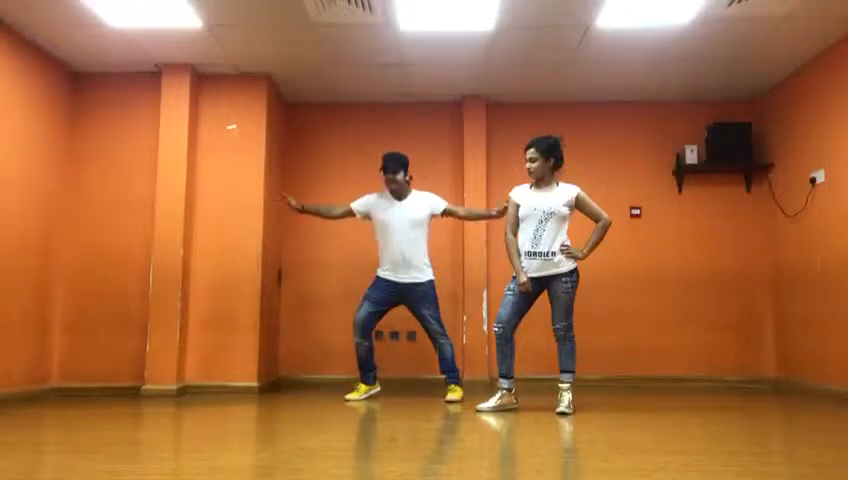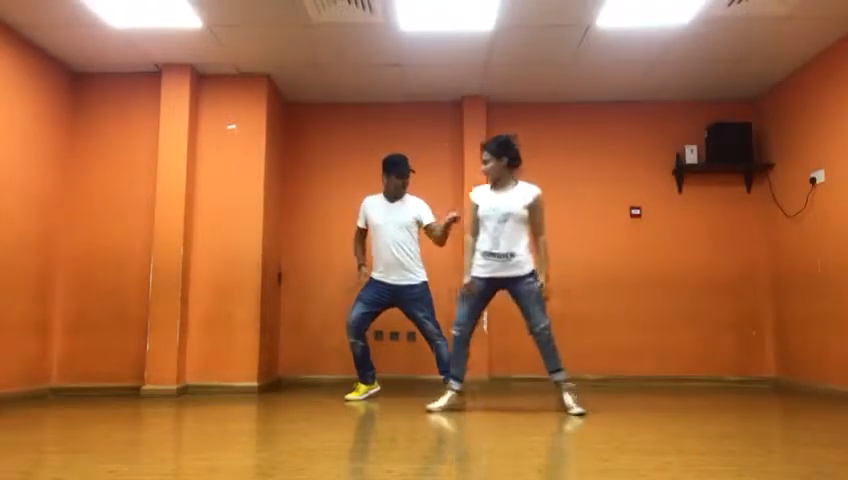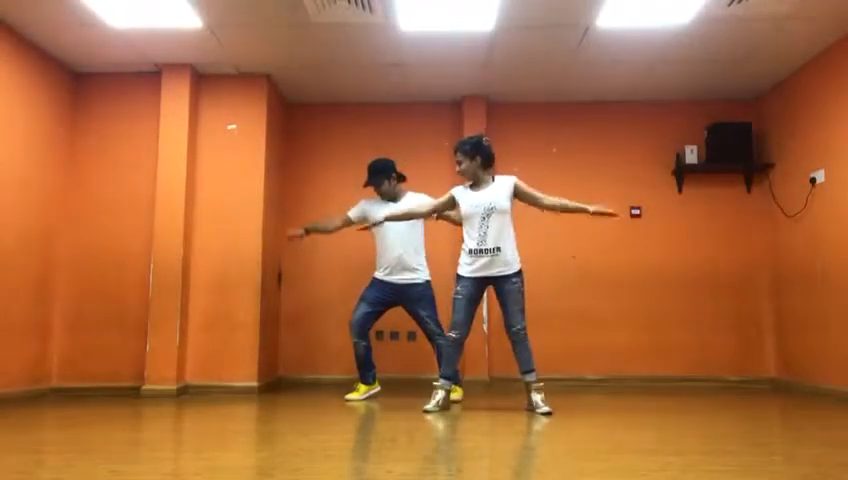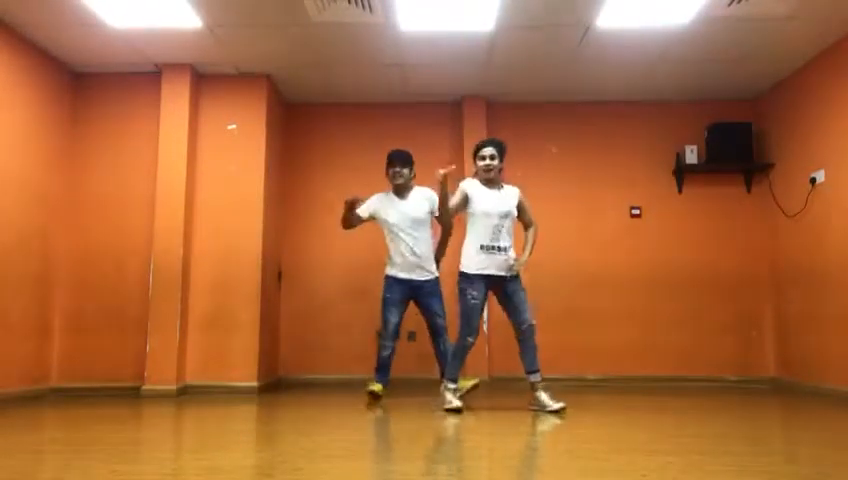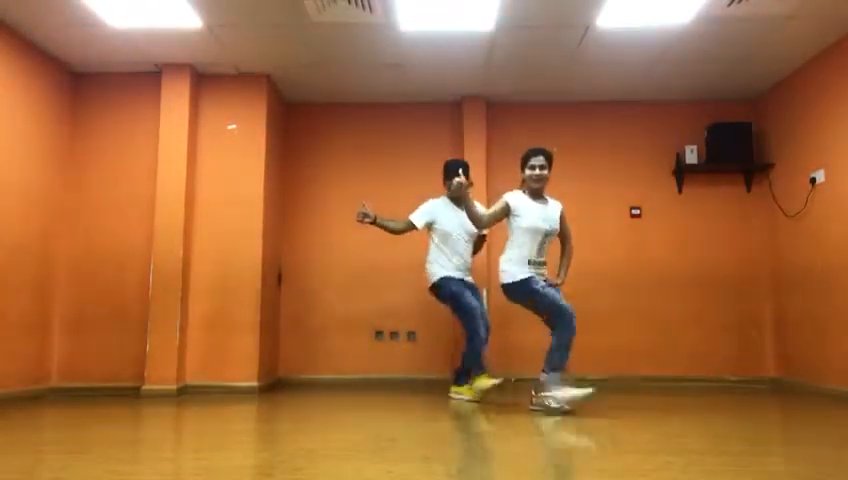
dt=1s
person 1, frame 1
left shoulder: (570, 192)
right shoulder: (518, 193)
left elbow: (604, 220)
right elbow: (510, 235)
left wrist: (584, 252)
right wrist: (519, 273)
left hip: (561, 272)
right hip: (527, 273)
left knee: (563, 331)
right knee: (502, 327)
left ankle: (566, 393)
right ankle: (506, 393)
person 1, frame 2
left shoulder: (530, 193)
right shoulder: (478, 194)
left elbow: (538, 235)
right elbow: (472, 235)
left wrist: (544, 273)
right wrist: (467, 273)
left hip: (521, 272)
right hip: (484, 273)
left knee: (541, 329)
right knee: (460, 330)
left ankle: (566, 391)
right ankle: (453, 392)
person 1, frame 3
left shoulder: (508, 184)
right shoulder: (458, 194)
left elbow: (545, 202)
right elbow: (423, 210)
left wrist: (587, 208)
right wrist: (385, 217)
left hip: (506, 269)
right hip: (470, 272)
left knee: (517, 330)
right knee: (456, 332)
left ankle: (534, 392)
right ankle: (441, 391)
person 1, frame 4
left shoulder: (513, 193)
right shoulder: (468, 187)
left elbow: (530, 225)
right elbow: (446, 214)
left wrist: (525, 255)
right wrist: (443, 188)
left hip: (506, 271)
right hip: (474, 271)
left knee: (526, 327)
right knee: (469, 333)
left ankle: (538, 392)
right ankle: (449, 389)
person 1, frame 5
left shoulder: (556, 208)
right shoulder: (512, 199)
left elbow: (567, 244)
right elbow: (481, 222)
left wrist: (561, 277)
right wrist: (464, 196)
left hip: (538, 277)
right hip: (515, 277)
left knee: (562, 327)
right knee: (565, 317)
left ankle: (541, 392)
right ankle: (552, 387)
person 2, frame 1
left shoulder: (426, 200)
right shoulder: (373, 201)
left elbow: (460, 212)
right elbow: (336, 211)
left wrist: (491, 213)
right wrist: (302, 208)
left hip: (420, 281)
right hip: (386, 280)
left knee: (437, 332)
right knee: (360, 323)
left ankle: (454, 384)
right ankle: (368, 382)
person 2, frame 2
left shoulder: (417, 205)
right shoulder: (369, 204)
left elbow: (438, 239)
right elbow: (359, 237)
left wrist: (448, 224)
right wrist: (361, 264)
left hip: (413, 284)
right hip: (379, 282)
left knee: (433, 334)
right knee: (354, 325)
right ankle: (367, 382)
person 2, frame 3
left shoulder: (421, 201)
right shoulder: (368, 206)
left elbow: (453, 217)
right elbow: (337, 223)
right wrist: (306, 230)
left hip: (416, 282)
right hip: (383, 281)
left knee: (435, 333)
right knee: (357, 324)
left ankle: (453, 384)
right ankle: (368, 382)
person 2, frame 4
left shoulder: (427, 195)
right shoulder: (377, 201)
left elbow: (447, 226)
right elbow: (347, 224)
left wrist: (437, 257)
right wrist: (349, 208)
left hip: (427, 277)
right hip: (396, 277)
left knee: (439, 329)
right knee: (389, 329)
right ankle: (379, 383)
person 2, frame 5
left shoulder: (478, 210)
right shoulder: (433, 207)
right elbow: (401, 227)
left wrist: (461, 259)
right wrist: (375, 219)
left hip: (465, 279)
right hip: (442, 278)
left knee: (481, 330)
right knee: (472, 311)
left ankle: (460, 384)
right ankle: (477, 376)
